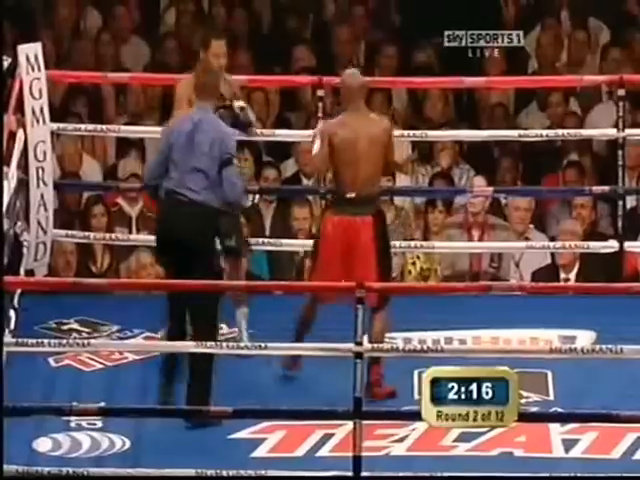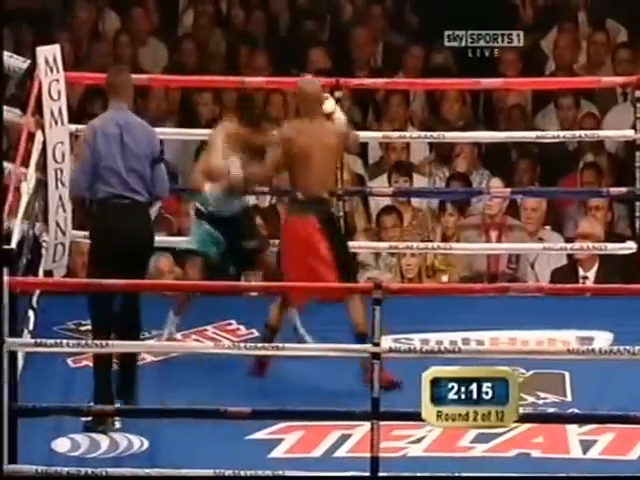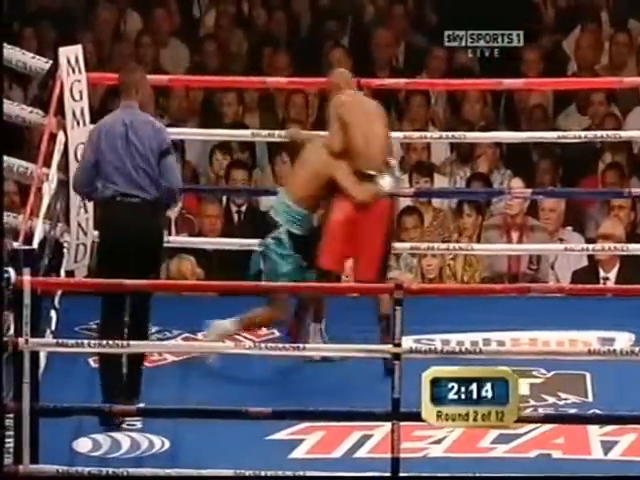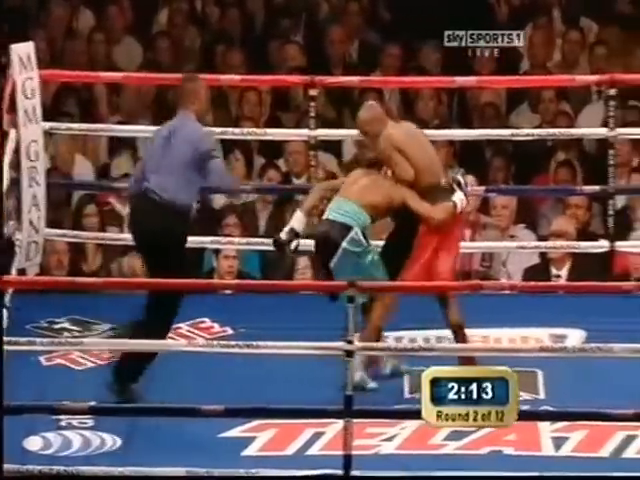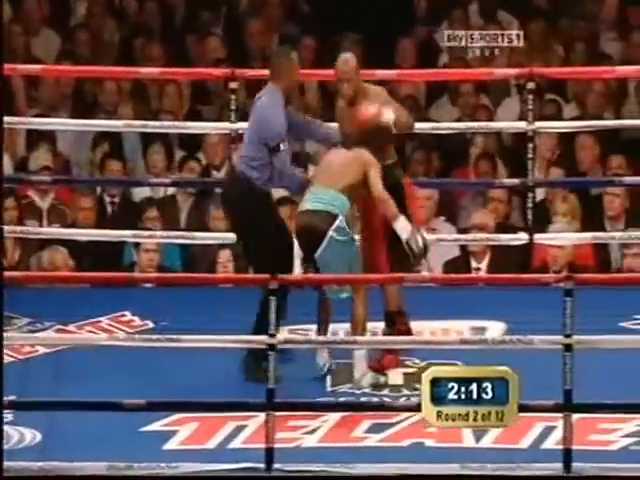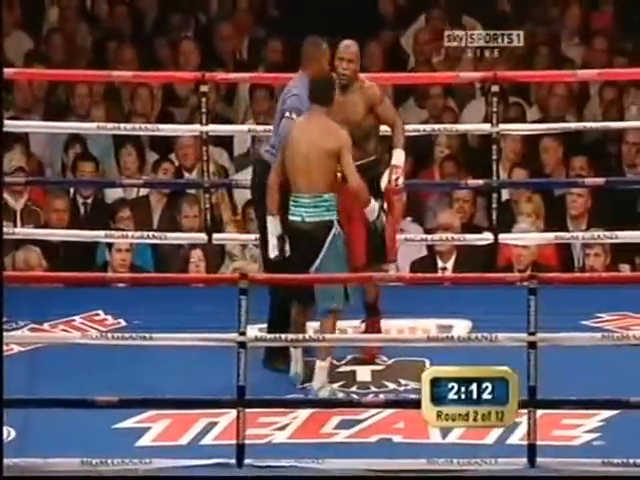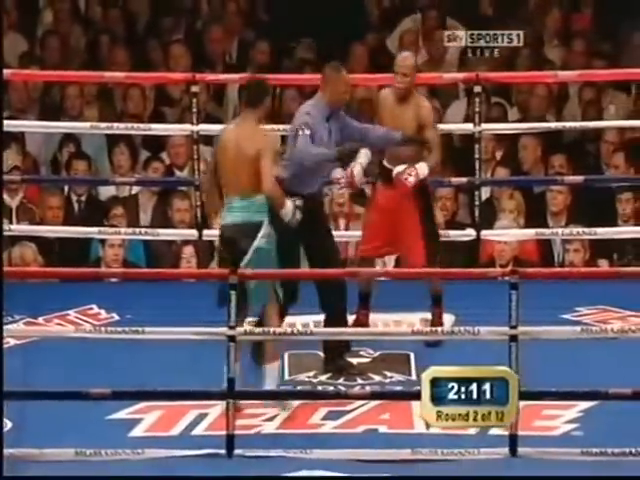
dt=0.7s
person 1, frame 1
left shoulder: (175, 125)
right shoulder: (223, 132)
left elbow: (150, 176)
right elbow: (233, 193)
right wrist: (240, 191)
left hip: (169, 215)
right hip: (200, 221)
left knee: (177, 305)
right knee: (203, 312)
left ankle: (168, 383)
right ankle: (197, 403)
person 1, frame 2
left shoulder: (94, 129)
right shoulder: (146, 131)
left elbow: (78, 188)
right elbow: (161, 189)
left hip: (108, 220)
right hip: (140, 221)
left knee: (102, 314)
right knee: (129, 309)
left ankle: (104, 408)
right ankle: (127, 393)
person 1, frame 3
left shoulder: (102, 128)
right shoulder: (156, 129)
left elbow: (81, 183)
right elbow: (173, 185)
left hip: (114, 219)
right hip: (147, 221)
left knee: (112, 313)
right knee: (140, 308)
left ankle: (114, 401)
right ankle: (130, 392)
person 1, frame 4
left shoulder: (160, 133)
right shoulder: (199, 136)
left elbow: (140, 178)
right elbow: (223, 184)
left hip: (144, 213)
right hip: (167, 220)
left knee: (166, 294)
right knee: (165, 302)
right ankle: (124, 377)
person 1, frame 5
left shoulder: (272, 102)
right shoulder: (272, 114)
left elbow: (306, 126)
right elbow: (285, 175)
left wrist: (342, 139)
left hip: (246, 190)
right hip: (246, 195)
left knee: (281, 258)
right knee: (277, 269)
left ankle: (263, 341)
right ankle: (256, 357)
person 1, frame 6
left shoulder: (304, 93)
right shoulder: (297, 96)
right elbow: (284, 140)
right hip: (272, 180)
right knee: (283, 266)
left ankle: (286, 344)
right ankle: (277, 350)
person 1, frame 7
left shoulder: (335, 117)
right shoulder: (308, 115)
left elbow: (365, 133)
right elbow: (304, 154)
left wrist: (402, 138)
right wrist: (336, 154)
left hip: (310, 201)
right hip: (289, 200)
left knee: (330, 273)
right knee: (287, 280)
left ankle: (335, 354)
person 2, frame 1
left shoulder: (330, 128)
right shoulder: (383, 126)
left elbow: (316, 171)
right elbow: (387, 169)
left wrist: (317, 142)
left hip: (337, 213)
right hip: (369, 213)
left knee: (318, 289)
right knee: (378, 300)
left ankle: (294, 353)
right ankle: (374, 378)
person 2, frame 2
left shoulder: (288, 131)
right shoulder: (338, 131)
left elbow: (266, 173)
right elbow: (349, 142)
left wrist: (243, 174)
right wrist: (336, 112)
left hip: (295, 215)
right hip: (320, 215)
left knee: (288, 290)
right knee: (351, 289)
left ankle: (262, 358)
right ankle: (371, 363)
person 2, frame 3
left shoulder: (339, 104)
right shoulder: (376, 108)
left elbow: (336, 147)
right elbow: (383, 150)
right hip: (382, 192)
left knee: (327, 268)
right knee: (376, 275)
right ankle: (387, 346)
person 2, frame 4
left shoulder: (384, 143)
right shoulder: (408, 128)
left elbow: (408, 176)
right elbow: (421, 163)
left wrist: (387, 170)
left hip: (429, 204)
right hip: (446, 199)
left knee: (395, 273)
right knee: (439, 280)
left ankle: (369, 345)
right ankle: (463, 347)
person 2, frame 5
left shoulder: (374, 94)
right shoulder: (340, 106)
left elbow: (407, 122)
left wrist: (387, 115)
left hip: (386, 180)
left knee: (388, 262)
right knee: (378, 260)
left ankle: (392, 344)
right ankle: (400, 324)
person 2, frame 6
left shoulder: (370, 91)
right shoulder: (330, 97)
left elbow: (397, 125)
left wrist: (398, 160)
left hip: (371, 175)
left knee: (371, 256)
right knee: (356, 257)
left ankle: (376, 328)
right ankle: (371, 320)
person 2, frame 7
left shoulder: (423, 109)
right shoulder: (384, 97)
left elbow: (435, 153)
left wrist: (420, 170)
right wrist: (360, 161)
left hip: (411, 184)
right hip: (385, 180)
left knee: (425, 255)
right knee: (367, 251)
left ankle: (436, 314)
right ankle: (362, 314)
person 3, frame 1
left shoulder: (230, 85)
right shoulder: (187, 85)
left elbow: (245, 126)
left wrist: (245, 116)
left knee: (235, 253)
left ankle: (242, 328)
person 3, frame 2
left shoulder: (260, 140)
right shoulder: (224, 134)
right elbow: (197, 181)
left hip: (238, 211)
right hip: (210, 212)
left knee: (268, 265)
right knee: (193, 279)
right ankle: (170, 328)
person 3, frame 3
left shoulder: (315, 147)
right shoulder: (336, 164)
right elbow: (360, 196)
right wrist: (385, 184)
left hip: (293, 229)
right hip: (284, 233)
right knee: (277, 313)
right ankle: (222, 329)
person 3, frame 4
left shoulder: (361, 174)
right shoulder: (401, 190)
left elbow: (319, 190)
right elbow: (436, 216)
left wrist: (295, 225)
right wrist: (459, 199)
left hip: (324, 232)
right hip: (346, 235)
left ankle: (367, 362)
right ankle: (356, 371)
person 3, frame 5
left shoulder: (332, 155)
right shoulder: (367, 159)
right elbow: (379, 194)
left wrist: (300, 243)
right wrist: (405, 228)
left hip: (305, 220)
right hip: (329, 219)
right knee: (358, 287)
left ankle: (323, 355)
right ankle: (360, 369)
person 3, frame 6
left shoulder: (292, 131)
right shoulder: (338, 135)
left elbow: (274, 182)
right elbow: (354, 184)
left wrist: (274, 228)
right wrist: (375, 210)
left hip: (295, 220)
right hip: (324, 222)
left knee: (300, 296)
right knee: (329, 302)
left ankle: (296, 364)
right ankle: (320, 380)
person 3, frame 7
left shoulder: (224, 136)
right shoulder: (262, 138)
left elbow: (212, 185)
right elbow: (269, 188)
right wrist: (290, 210)
left hip: (229, 224)
right hip: (255, 223)
left knee: (237, 308)
right knee: (270, 302)
right ankle: (271, 380)
